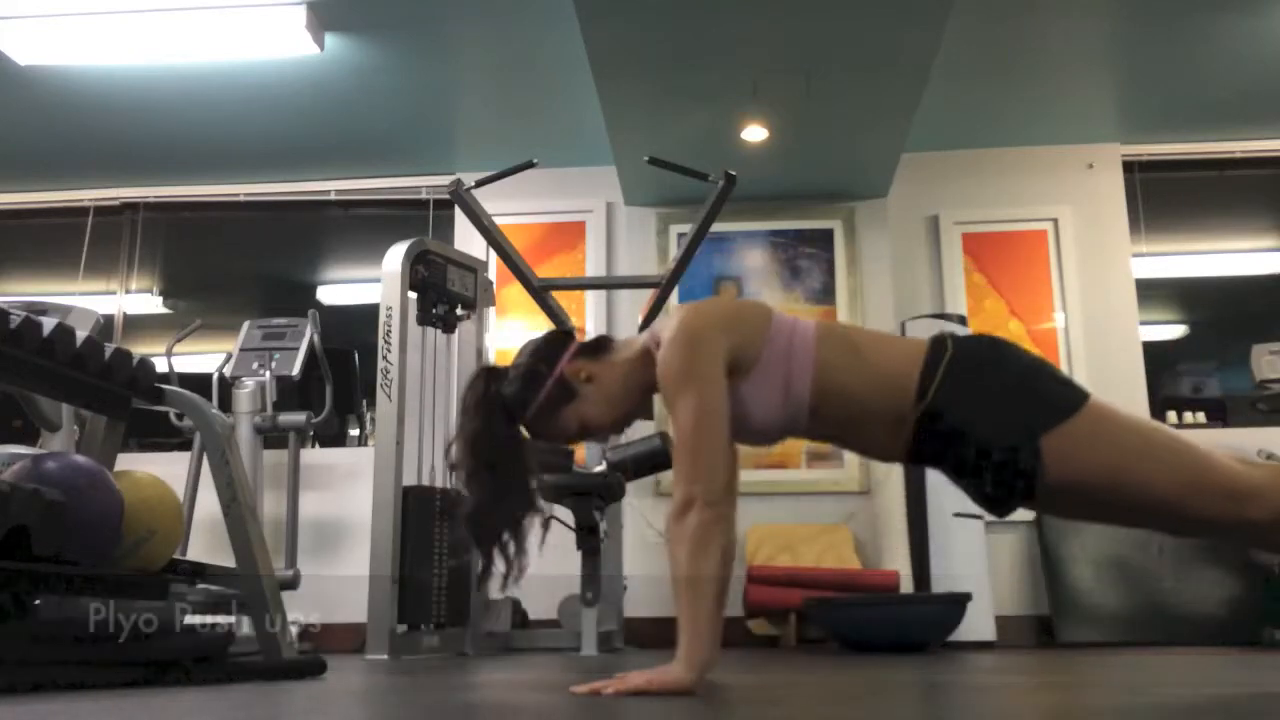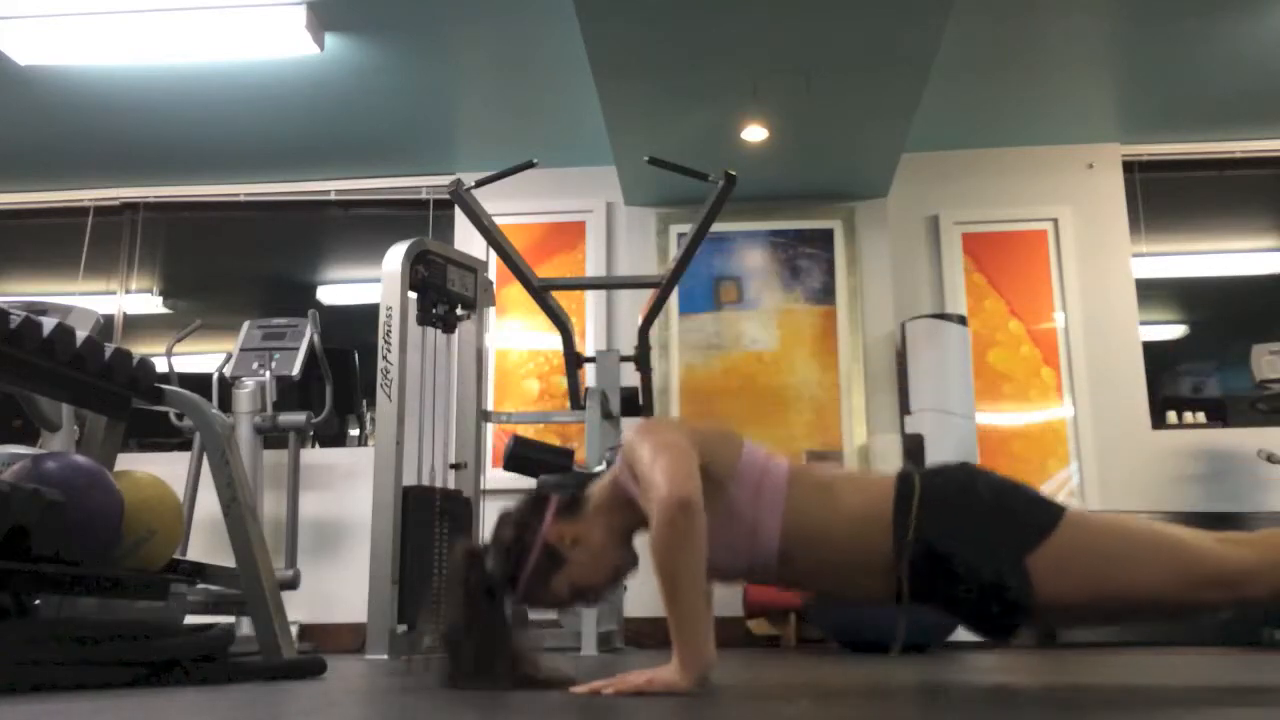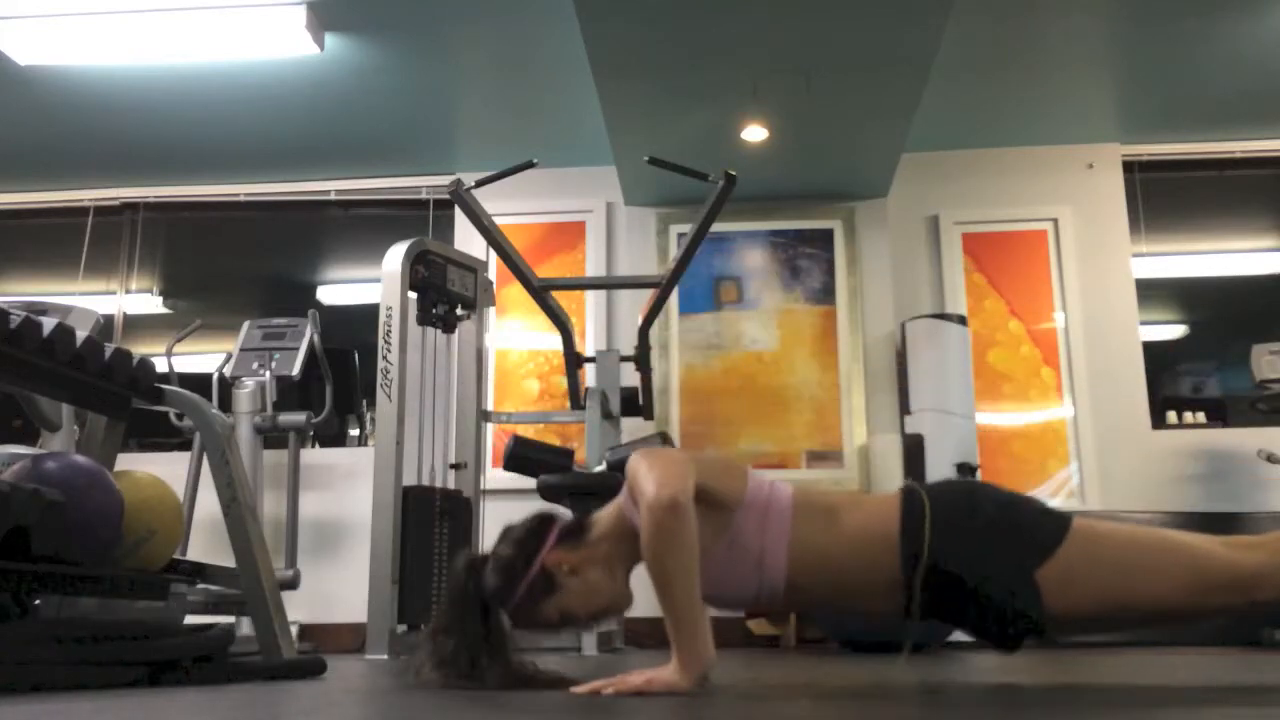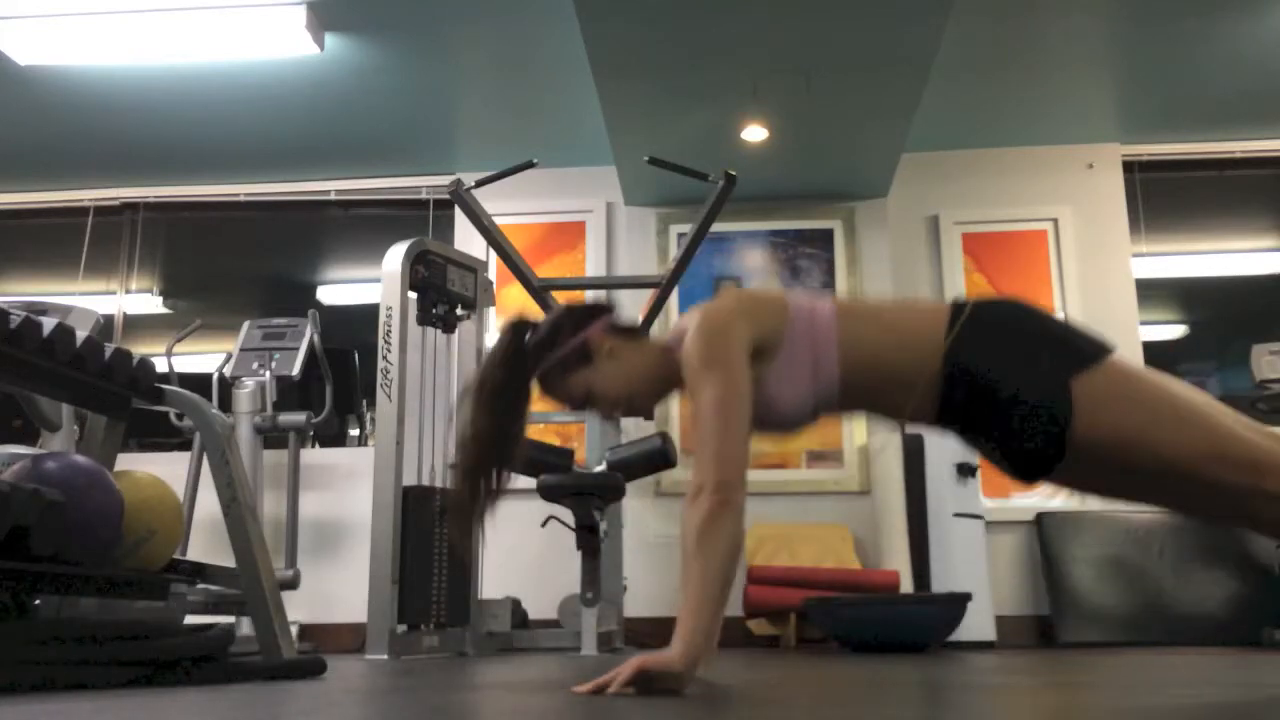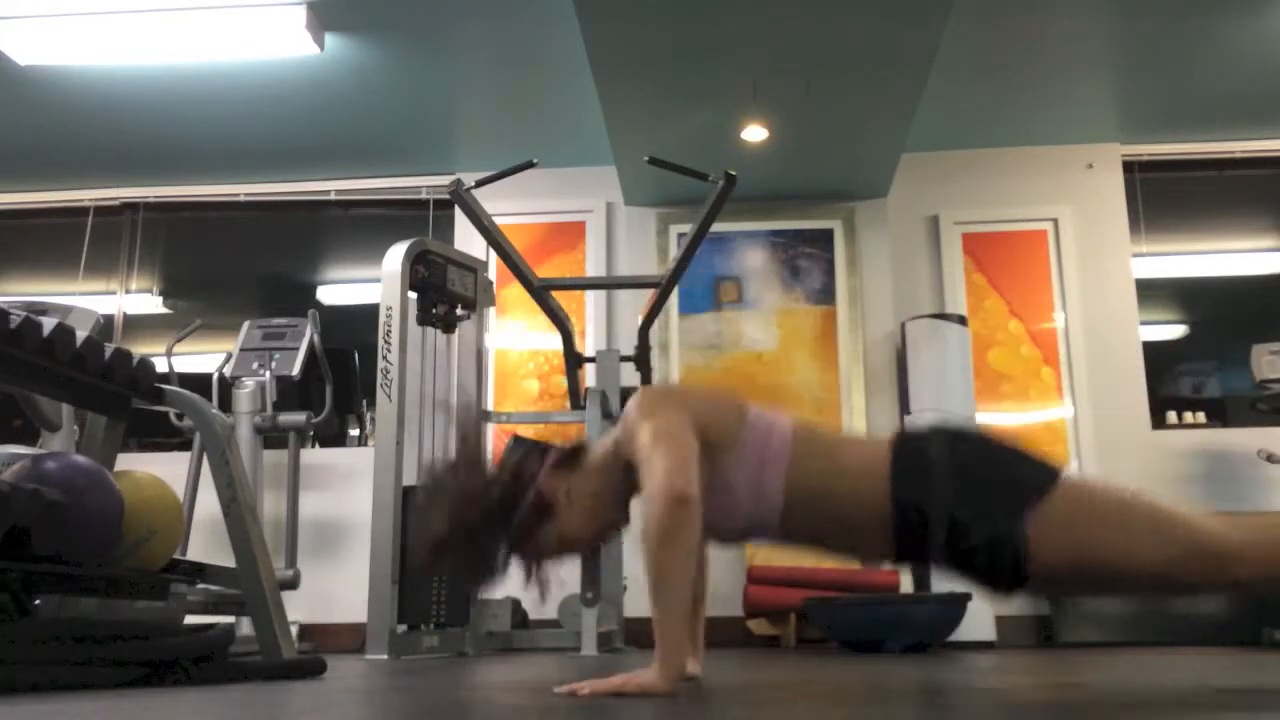
dt=0.4s
person 1, frame 1
left shoulder: (689, 338)
right shoulder: (669, 368)
left elbow: (705, 505)
right elbow: (700, 507)
left wrist: (689, 664)
right wrist: (697, 648)
left hip: (976, 400)
right hip: (952, 424)
person 1, frame 2
left shoulder: (644, 450)
right shoulder: (643, 496)
left elbow: (679, 505)
left wrist: (687, 662)
left hip: (955, 539)
right hip: (935, 546)
person 1, frame 3
left shoulder: (648, 468)
right shoulder: (639, 522)
left elbow: (668, 511)
left wrist: (688, 664)
left hip: (960, 546)
right hip: (938, 551)
person 1, frame 4
left shoulder: (709, 335)
right shoulder: (697, 366)
left elbow: (722, 492)
right elbow: (719, 492)
left wrist: (689, 649)
right wrist: (694, 642)
left hip: (1004, 367)
right hip: (978, 391)
person 1, frame 5
left shoulder: (648, 419)
right shoulder: (626, 470)
left elbow: (675, 497)
right elbow: (689, 526)
left wrist: (667, 666)
right wrist: (685, 652)
left hip: (959, 495)
right hip: (930, 503)
